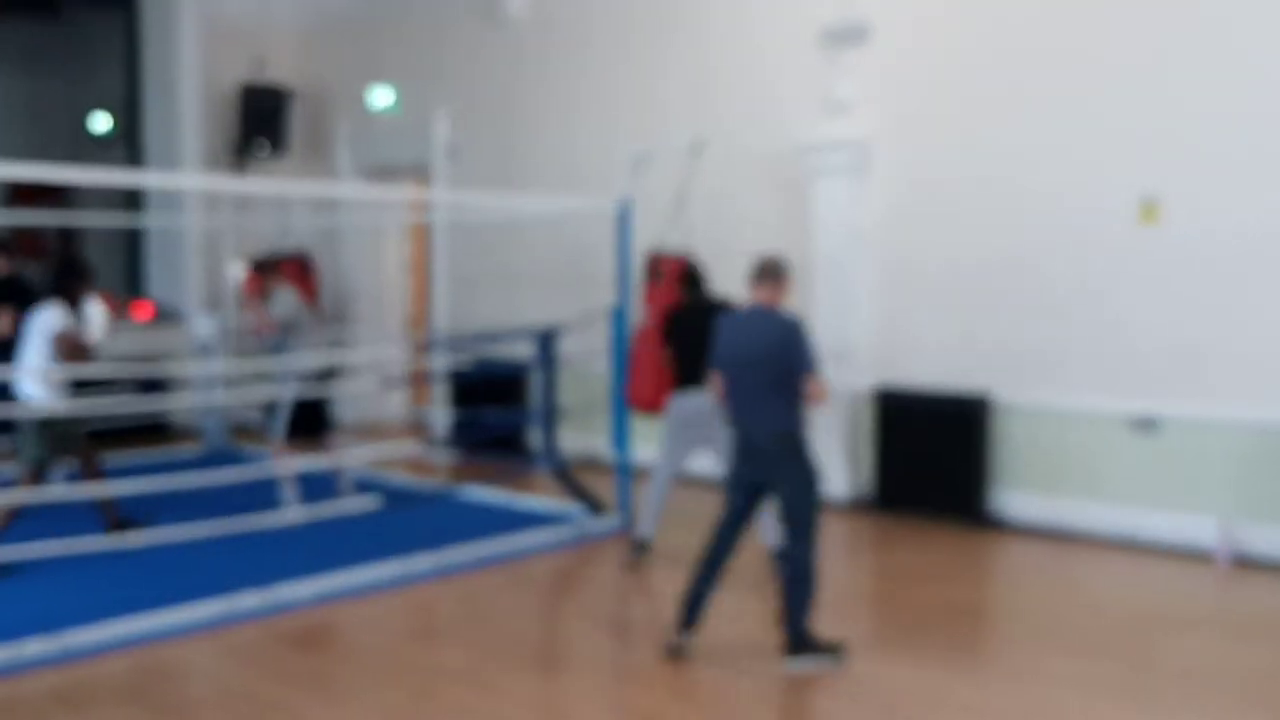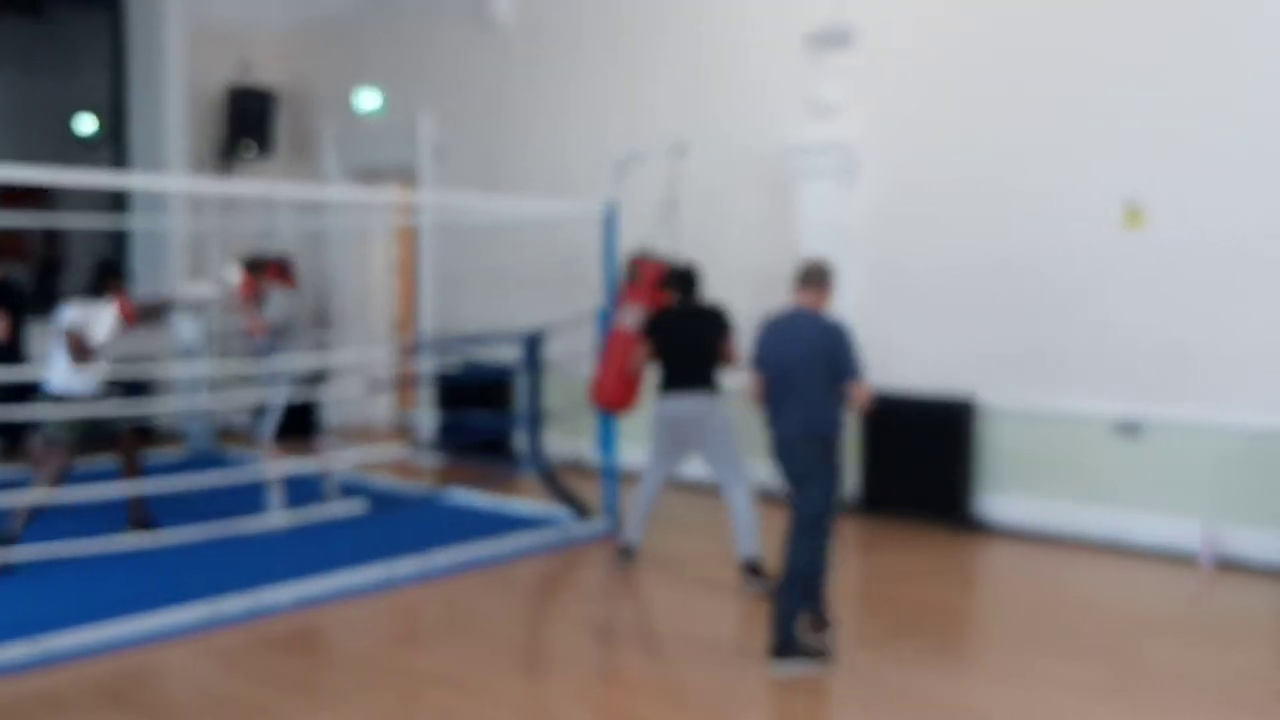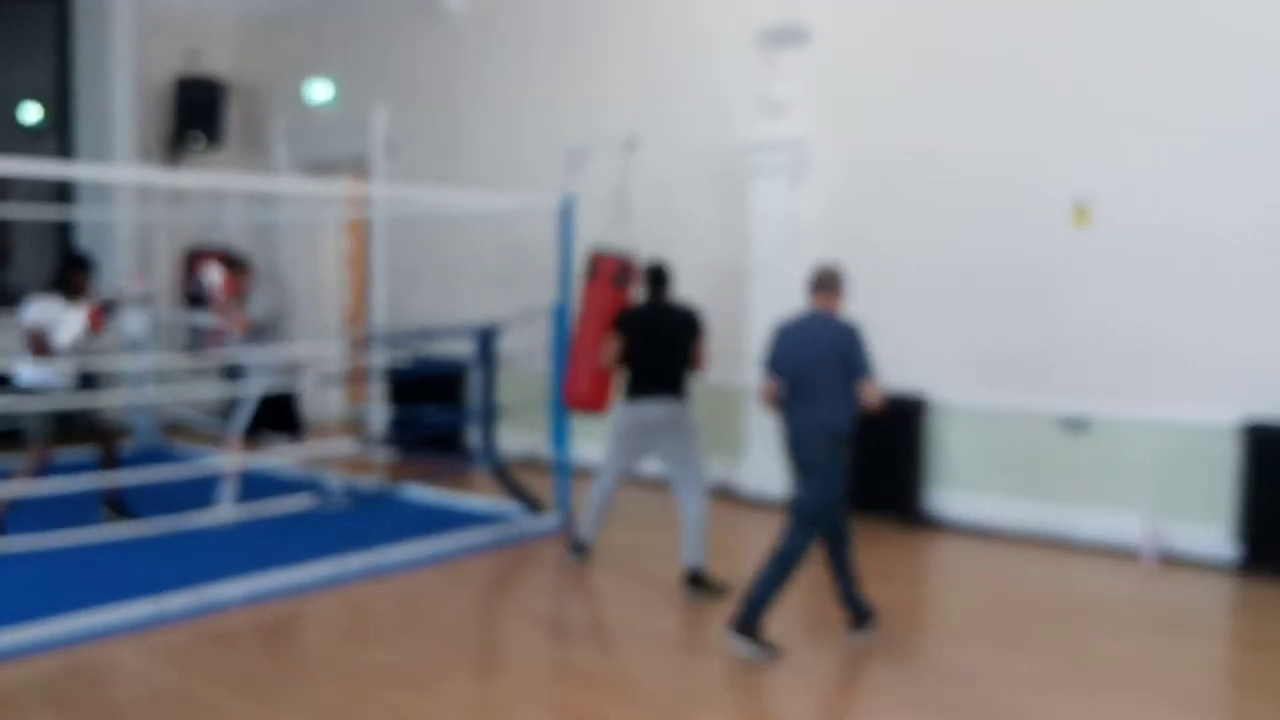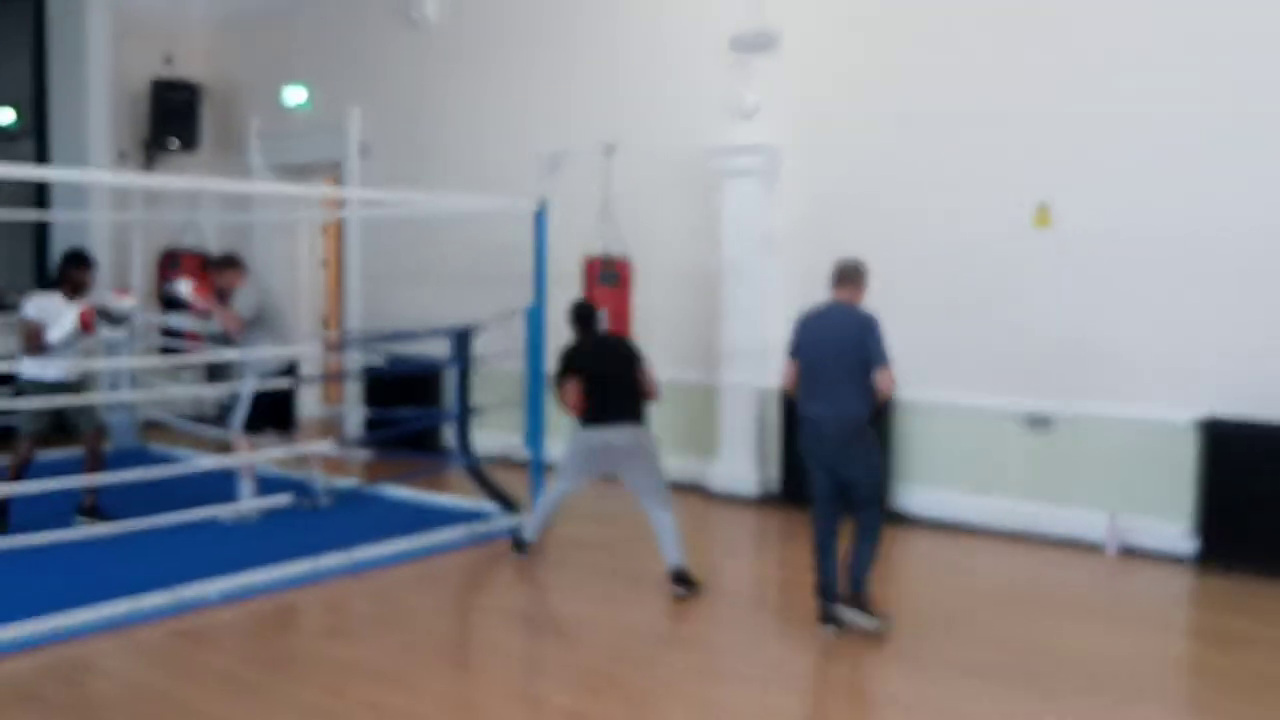
dt=0.3s
person 1, frame 1
left shoulder: (726, 328)
right shoulder: (787, 329)
left elbow: (719, 388)
right elbow: (814, 393)
right wrist: (804, 390)
left hip: (745, 446)
right hip: (784, 447)
left knee: (726, 533)
right knee: (800, 539)
left ankle: (686, 623)
right ankle: (798, 640)
person 1, frame 2
left shoulder: (771, 330)
right shoulder: (831, 333)
left elbow: (757, 391)
right elbow: (859, 398)
right wrist: (837, 394)
left hip: (784, 442)
right hip: (817, 445)
left knee: (808, 529)
right knee: (807, 538)
left ankle: (813, 615)
right ankle: (786, 642)
person 1, frame 3
left shoulder: (786, 333)
right shoulder: (846, 333)
left elbow: (769, 394)
right elbow: (872, 397)
right wrist: (851, 400)
left hip: (799, 442)
right hip: (830, 443)
left knee: (832, 523)
right knee: (799, 533)
left ankle: (857, 610)
right ankle: (747, 621)
person 1, frame 4
left shoulder: (807, 322)
right shoulder: (863, 323)
left elbow: (790, 382)
right elbow: (884, 386)
right wrist: (867, 392)
left hip: (811, 431)
right hip: (850, 431)
left knee: (824, 517)
right knee: (869, 512)
left ankle: (830, 604)
right ankle: (854, 596)
person 2, frame 1
left shoulder: (676, 318)
right shoulder: (727, 312)
left elbow: (670, 363)
left hip: (684, 400)
right hip: (722, 398)
left knee: (664, 472)
left ankle: (642, 540)
right ankle: (776, 548)
person 2, frame 2
left shoulder: (660, 319)
right shoulder: (715, 317)
left elbow: (640, 359)
right elbow: (728, 358)
left hip: (669, 404)
right hip: (706, 404)
left knee: (654, 476)
right knee: (737, 484)
left ankle: (629, 543)
right ankle: (751, 563)
person 2, frame 3
left shoulder: (630, 317)
right shoulder: (688, 318)
left elbow: (609, 359)
right elbow: (697, 363)
left hip: (635, 409)
right hip: (673, 409)
left knee: (611, 474)
right knee: (691, 490)
left ankle: (583, 539)
right ankle: (694, 572)
person 2, frame 4
left shoulder: (573, 356)
right shoulder: (624, 347)
left elbow: (573, 404)
right elbow: (650, 392)
left wrist: (562, 388)
left hip: (591, 435)
right hip: (631, 434)
left knee: (562, 484)
right knee: (659, 504)
left ankle: (525, 537)
right ankle: (678, 572)
person 3, frame 1
left shoulder: (51, 311)
right shoulder: (56, 315)
right elbow: (74, 356)
left hip: (54, 404)
right hip: (42, 407)
left knee: (87, 457)
right knee: (30, 482)
left ankle: (114, 520)
person 3, frame 2
left shoulder: (108, 310)
right shoulder: (73, 310)
left elbow: (144, 313)
right elbow: (79, 355)
right wrist: (107, 328)
left hip: (93, 394)
right hip: (66, 396)
left knee: (130, 447)
right knee: (59, 462)
left ankle: (138, 517)
person 3, frame 3
left shoulder: (78, 305)
right shoulder: (38, 306)
right elbow: (38, 351)
right wrist: (72, 332)
left hip: (67, 388)
right hip: (36, 390)
left knee: (107, 437)
right knee: (40, 454)
left ankle: (113, 499)
person 3, frame 4
left shoulder: (83, 303)
right shoulder: (38, 302)
right elbow: (29, 347)
right wrist: (64, 330)
left hip: (72, 383)
right hip: (37, 384)
left knee: (95, 440)
right knee: (26, 449)
left ankle: (88, 505)
